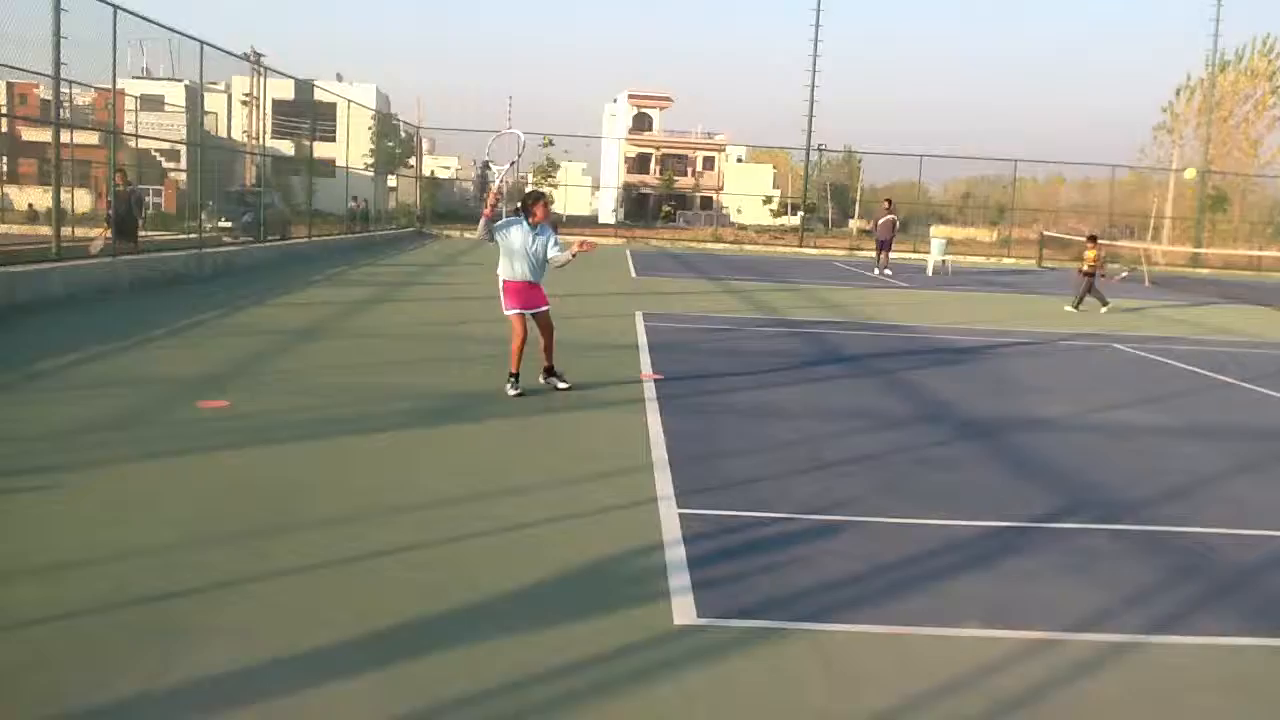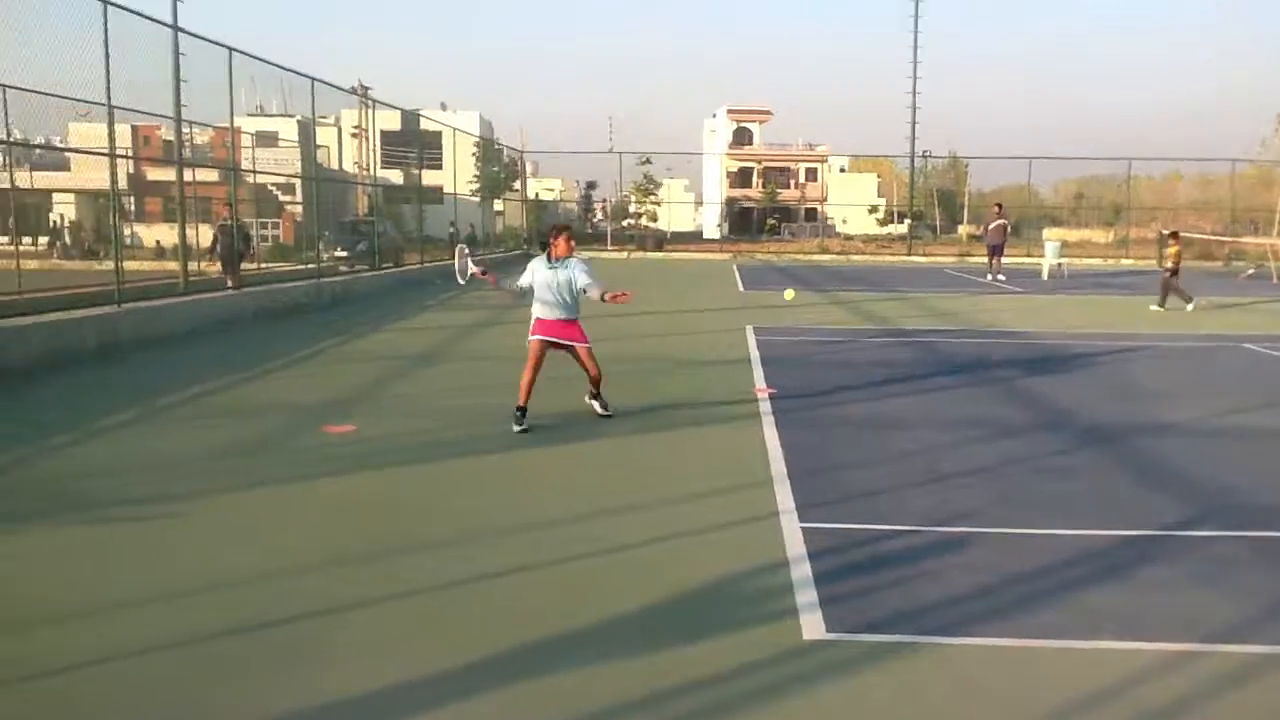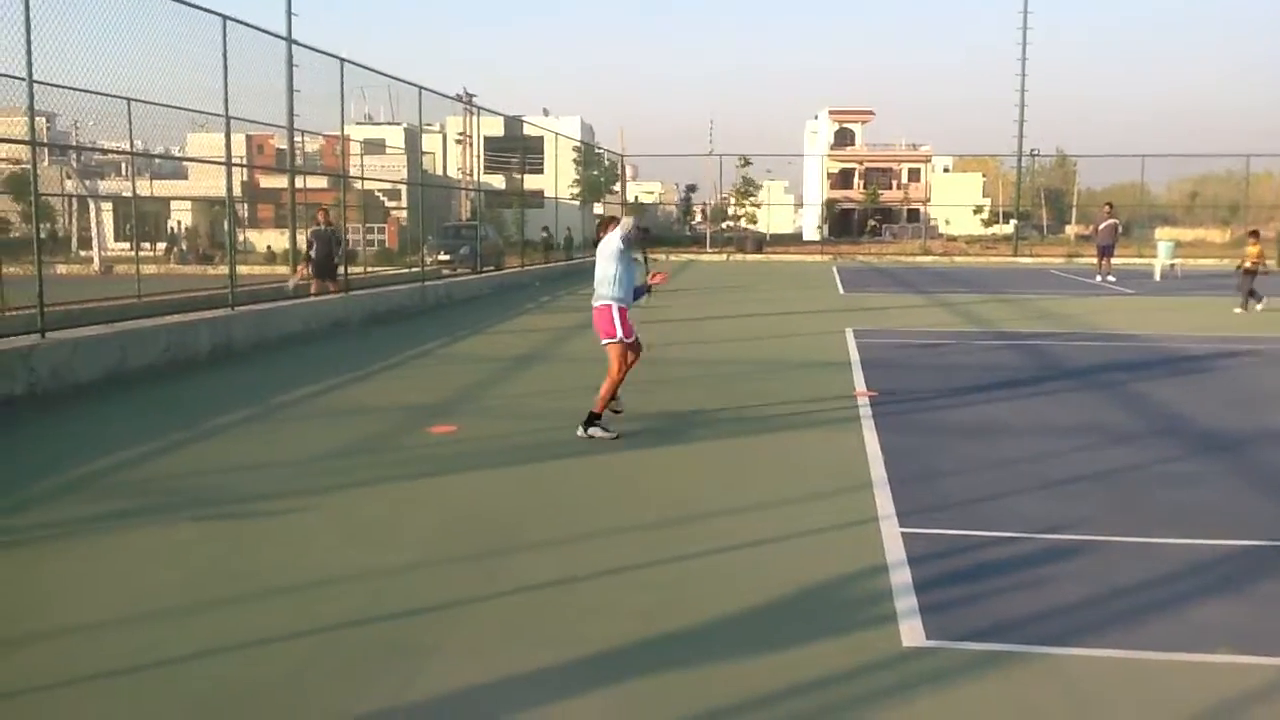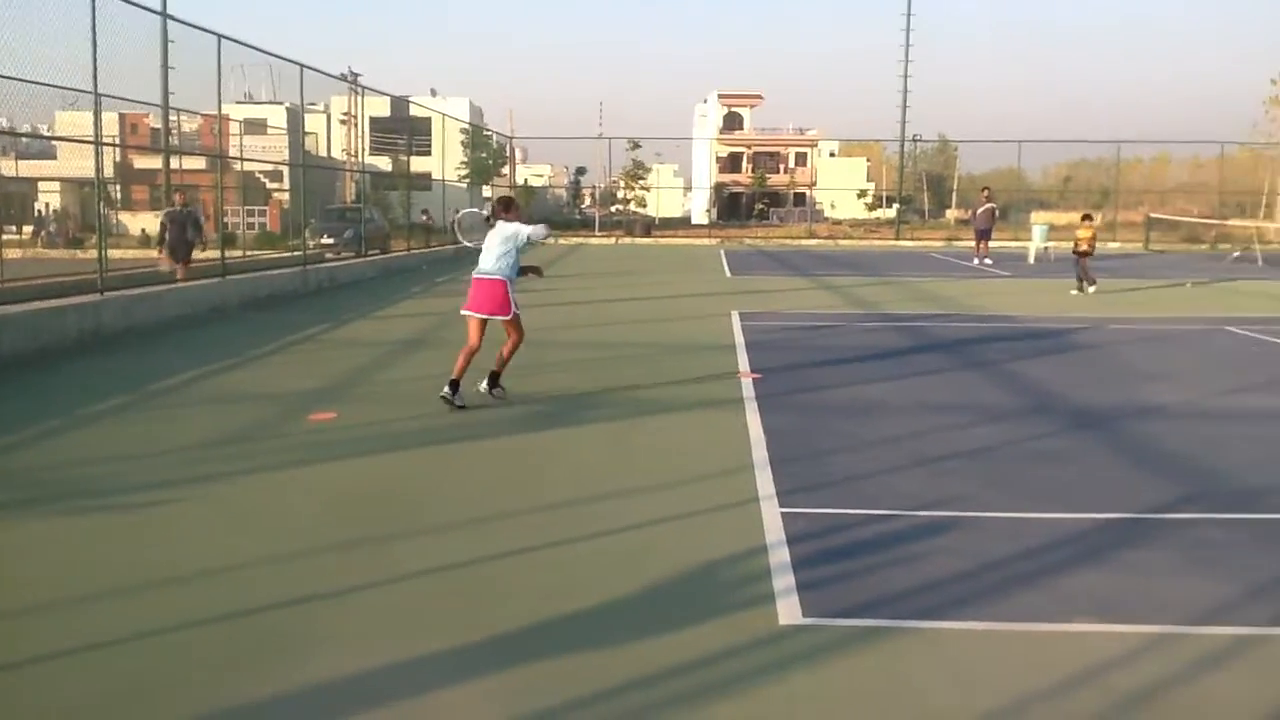
dt=0.5s
person 1, frame 1
left shoulder: (547, 232)
right shoulder: (510, 226)
left elbow: (555, 259)
right elbow: (483, 234)
left wrist: (574, 252)
right wrist: (489, 209)
left hip: (532, 286)
right hip: (512, 284)
left knee: (547, 330)
right knee: (520, 333)
left ankle: (549, 372)
right ankle: (513, 378)
person 1, frame 2
left shoulder: (577, 265)
right shoulder: (536, 265)
left elbow: (589, 286)
right elbow: (518, 288)
left wrist: (606, 295)
left hip: (569, 324)
right hip: (543, 322)
left knee: (594, 372)
right knee: (533, 362)
left ankle: (594, 396)
right ankle: (520, 412)
person 1, frame 3
left shoulder: (619, 257)
right shoulder: (607, 245)
left elbow: (630, 295)
right elbow: (627, 224)
left wrist: (648, 283)
right wrist: (627, 223)
left hip: (613, 310)
right hip: (610, 311)
left knee: (636, 350)
right knee: (617, 370)
left ankle: (609, 396)
right ankle: (590, 423)
person 1, frame 4
left shoulder: (493, 235)
right shoulder: (513, 230)
right elbow: (544, 231)
left wrist: (525, 269)
right wrist: (531, 230)
left hip: (478, 283)
right hip: (498, 288)
left knee: (473, 343)
right knee: (516, 336)
left ankle: (452, 388)
right ankle: (492, 380)
